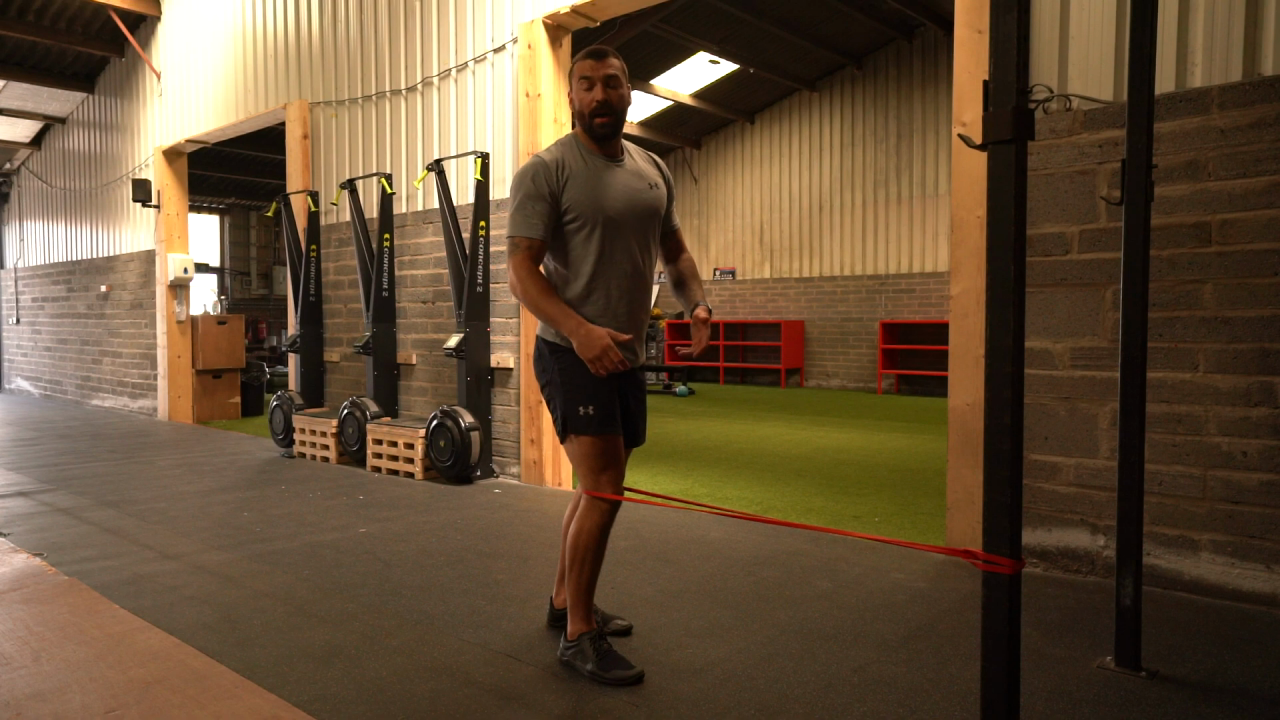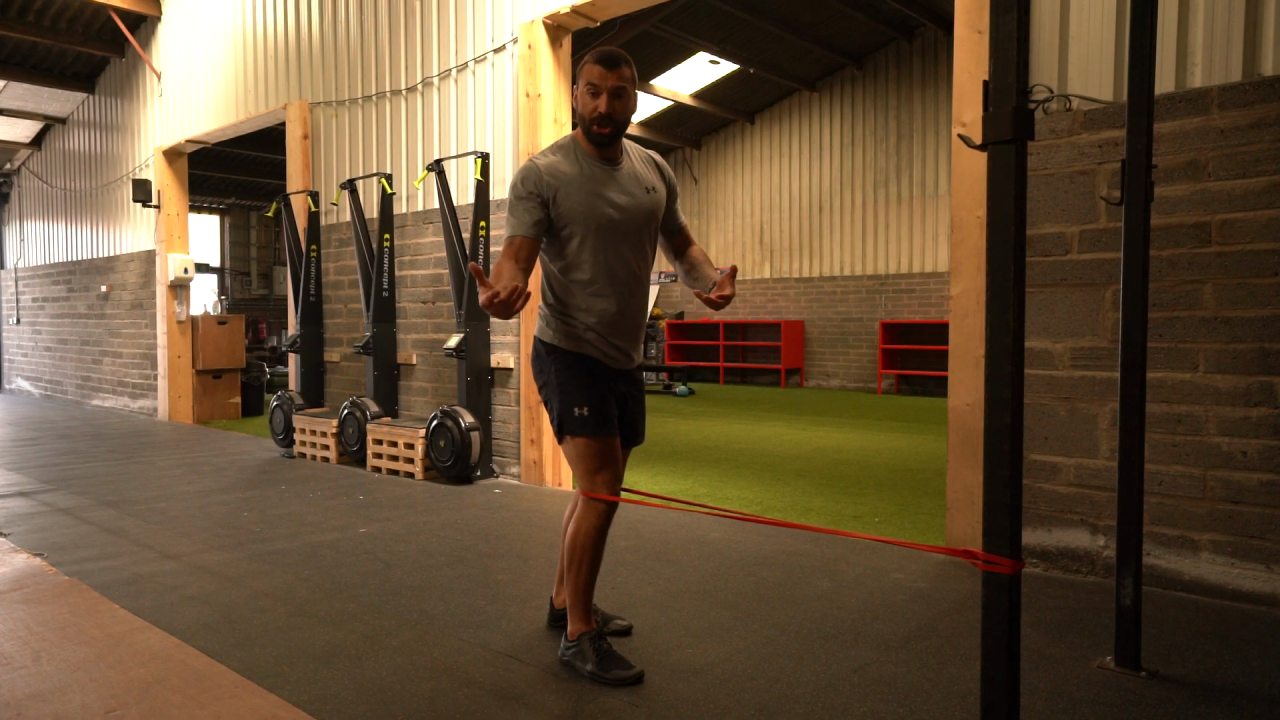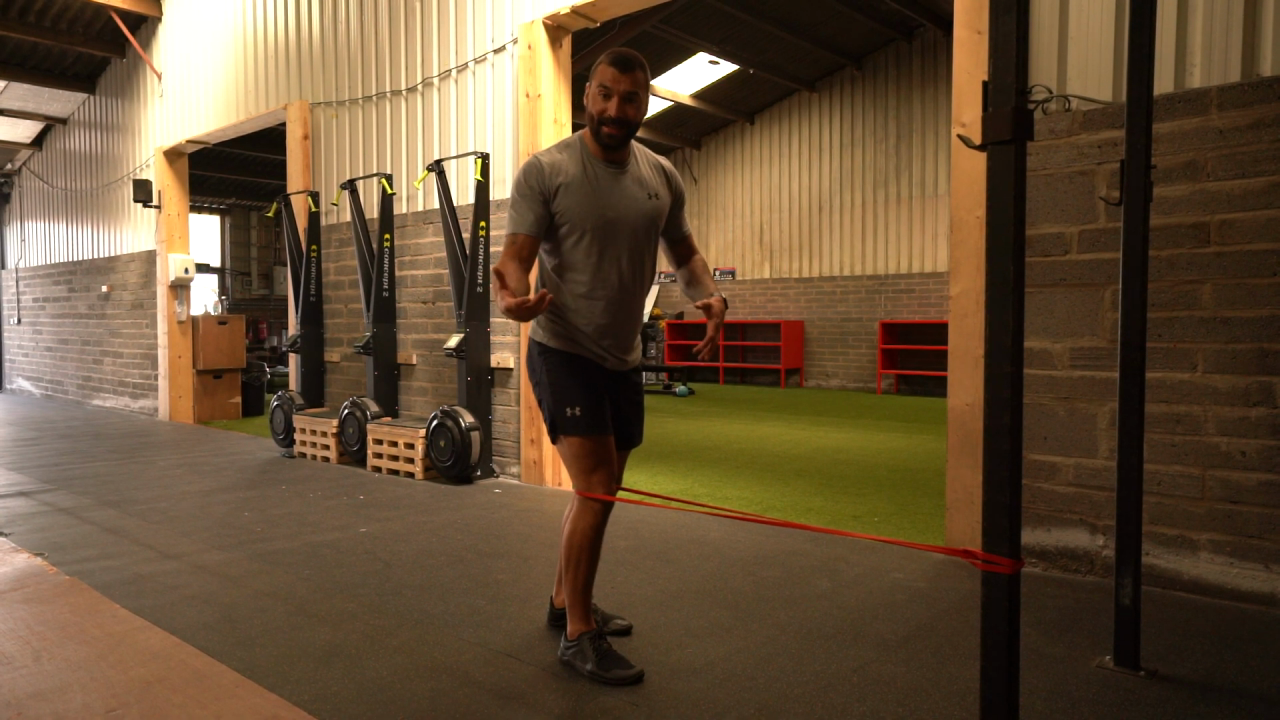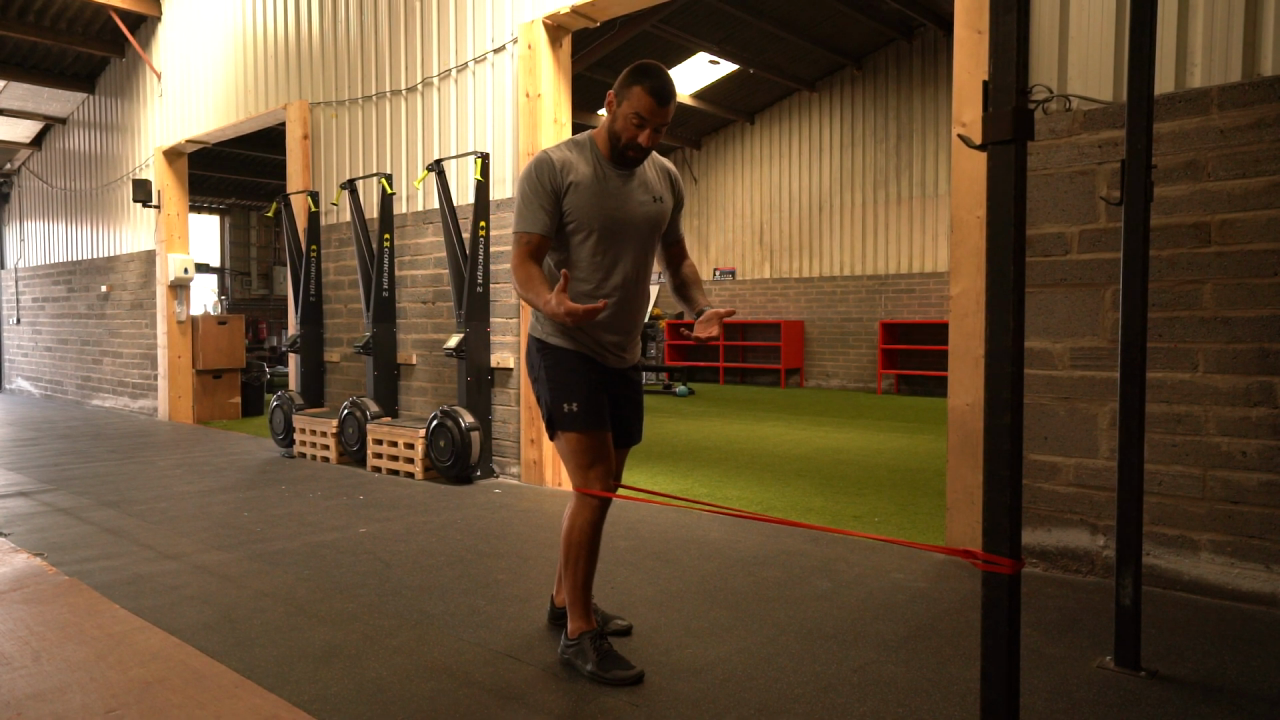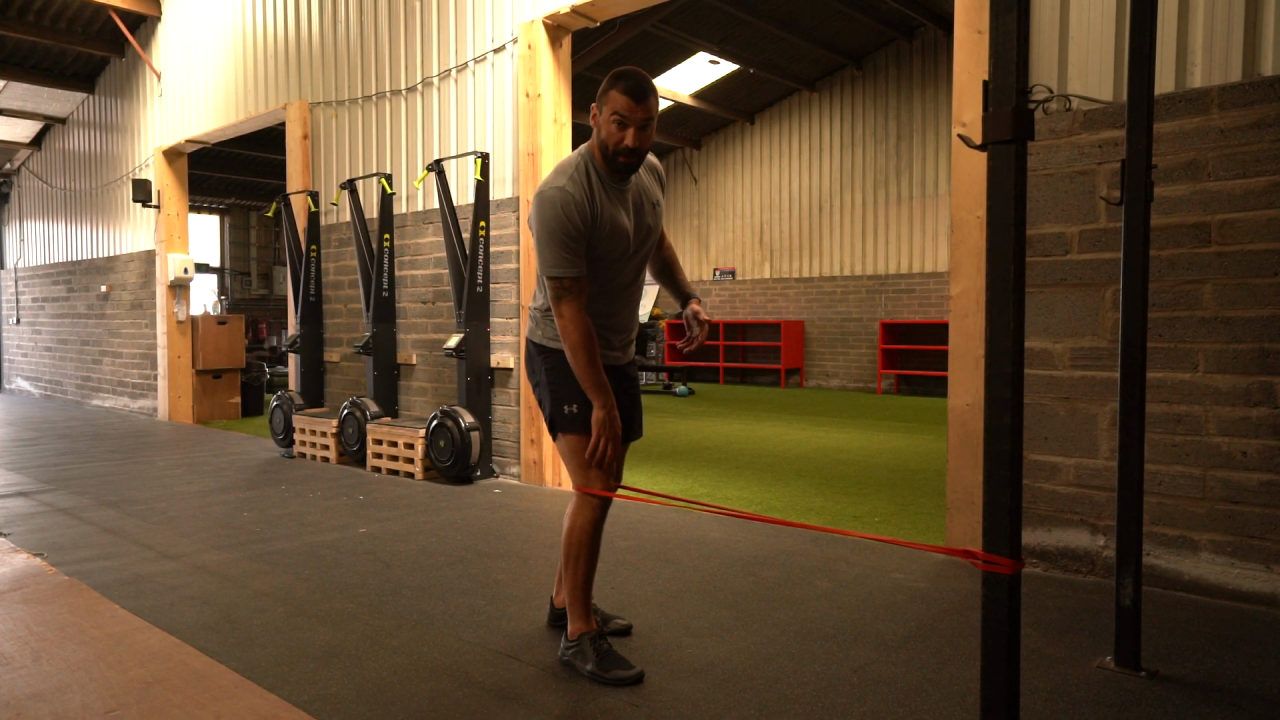
dt=1s
person 1, frame 1
left shoulder: (653, 170)
right shoulder: (546, 170)
left elbow: (675, 250)
right elbow: (522, 270)
left wrist: (698, 308)
right wrist: (577, 327)
left hip: (625, 356)
right hip: (573, 353)
left knee: (596, 485)
right knee: (604, 490)
left ankle: (565, 600)
right ankle: (580, 635)
person 1, frame 2
left shoulder: (655, 170)
right shoulder: (542, 174)
left elbow: (680, 242)
right elbow: (516, 257)
left wrist: (712, 280)
right wrist: (499, 292)
left hip: (624, 357)
right hip: (570, 353)
left knee: (597, 487)
right knee: (600, 492)
left ankle: (564, 601)
right ankle: (579, 635)
person 1, frame 3
left shoulder: (662, 176)
right shoulder: (545, 171)
left elbow: (684, 254)
right elbow: (515, 257)
left wrist: (710, 297)
right wrist: (511, 296)
left hip: (623, 358)
right hip: (565, 354)
left knee: (600, 488)
right knee: (595, 492)
left ankle: (565, 600)
right ankle: (578, 634)
person 1, frame 4
left shoulder: (665, 178)
right shoulder: (553, 168)
left elbow: (675, 258)
right elbow: (524, 262)
left wrist: (702, 307)
right wrist: (551, 303)
left hip: (623, 356)
right hip: (564, 350)
left knee: (603, 485)
right knee: (593, 488)
left ankle: (565, 599)
right ankle: (579, 635)
person 1, frame 5
left shoulder: (650, 172)
right shoulder: (563, 195)
right elbow: (569, 313)
left wrist: (688, 299)
right wrist: (601, 406)
left hip: (618, 352)
right hip: (563, 353)
left knee: (604, 484)
right knee: (595, 486)
left ankle: (566, 600)
right ankle: (579, 635)
